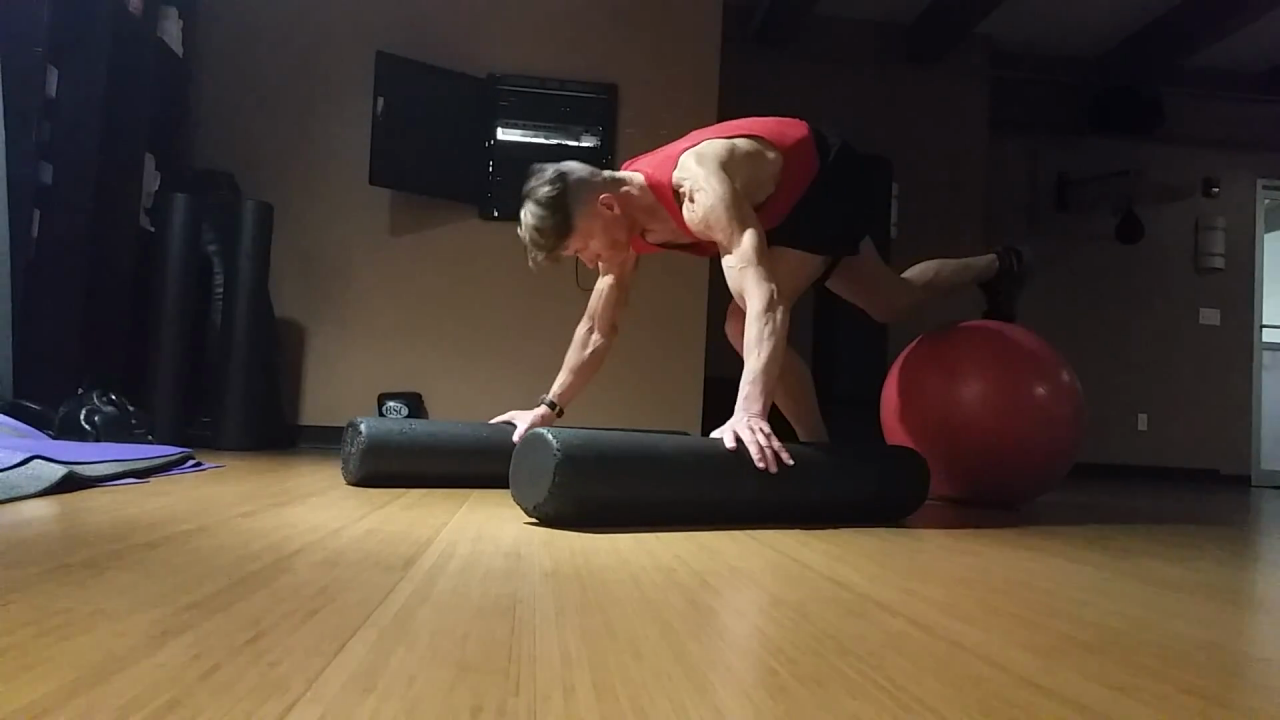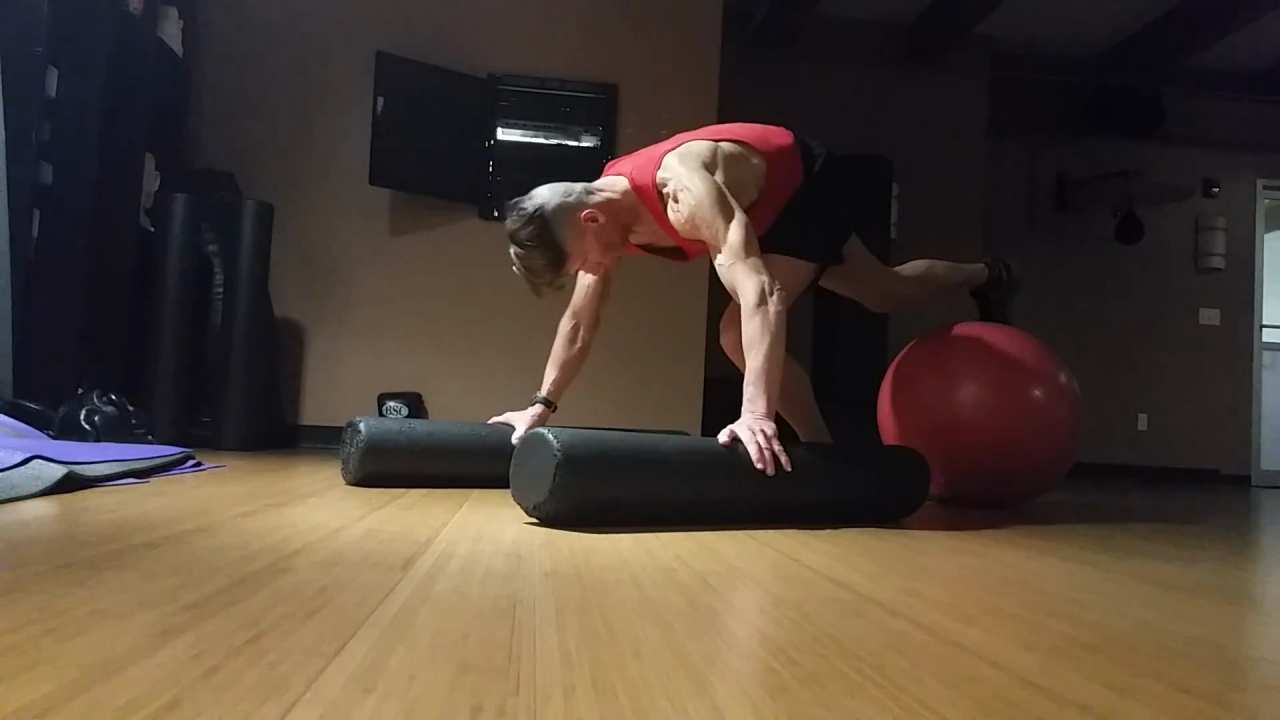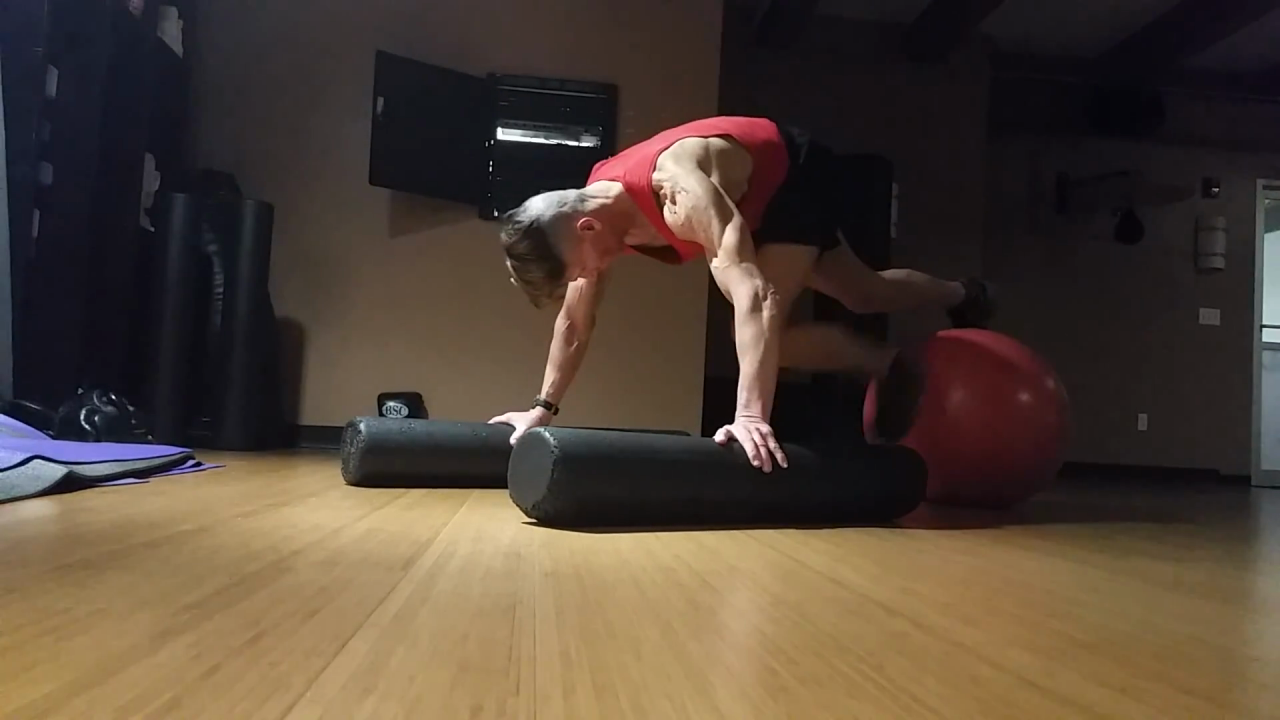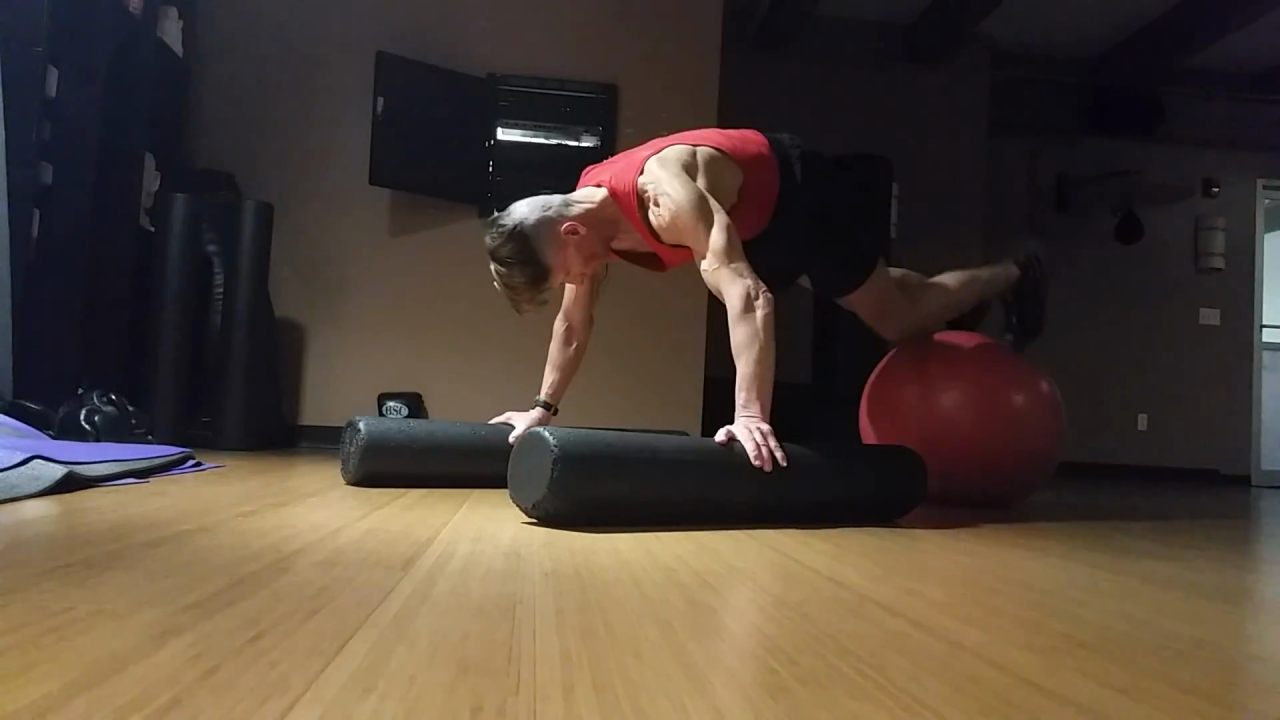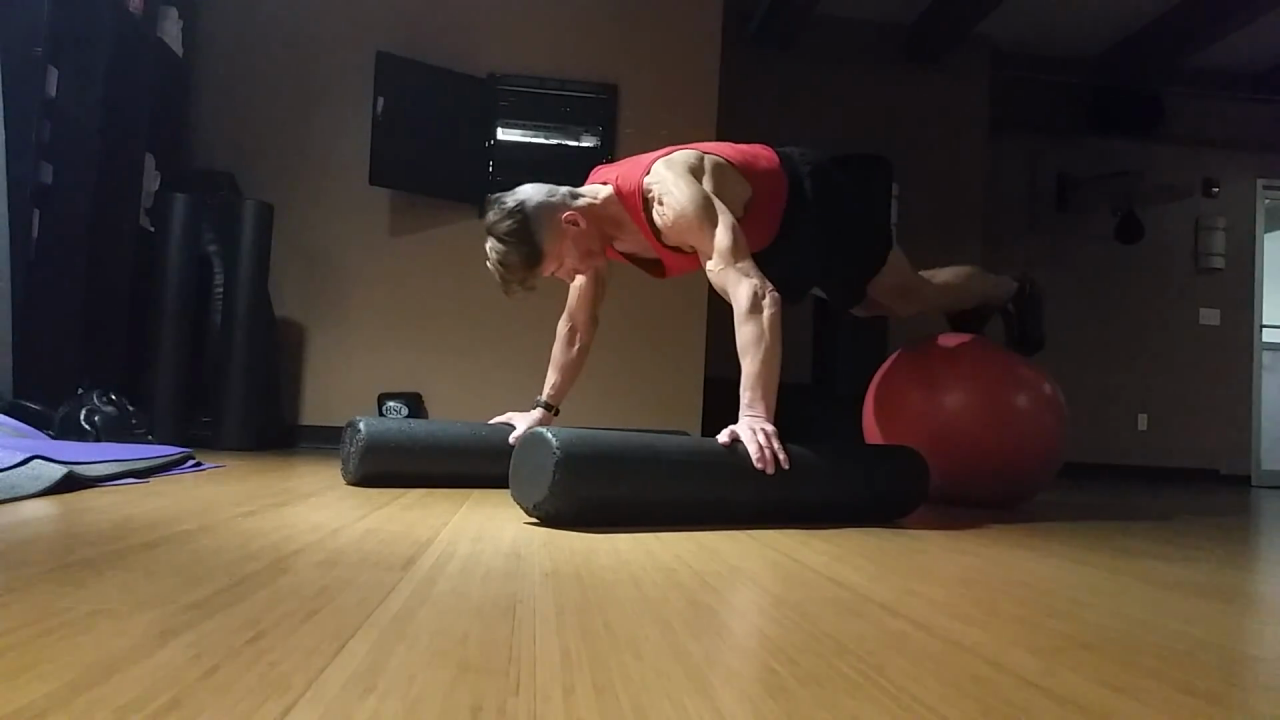
dt=0.4s
person 1, frame 1
left shoulder: (698, 190)
right shoulder: (624, 215)
left elbow: (764, 300)
right elbow: (598, 328)
left wrist: (749, 412)
right wrist: (549, 408)
left hip: (826, 177)
right hip: (781, 204)
left knee: (744, 324)
right knee: (891, 302)
left ankle: (821, 451)
right ankle: (995, 268)
person 1, frame 2
left shoulder: (682, 192)
right shoulder: (603, 206)
left elbow: (760, 293)
right elbow: (579, 322)
left wrist: (756, 415)
right wrist: (542, 405)
left hip: (810, 183)
right hip: (769, 204)
left knee: (738, 334)
right knee: (885, 292)
right ankle: (986, 277)
person 1, frame 3
left shoulder: (680, 194)
right shoulder: (591, 207)
left elbow: (755, 295)
right elbow: (574, 322)
left wrist: (751, 415)
right wrist: (543, 407)
left hip: (798, 172)
right hip: (756, 197)
left knee: (768, 331)
right knee: (863, 292)
left ankle: (889, 369)
right ankle: (961, 298)
person 1, frame 4
left shoulder: (664, 197)
right shoulder: (583, 211)
left elbow: (747, 297)
right elbow: (573, 323)
left wrist: (752, 416)
right wrist: (543, 407)
left hip: (796, 186)
right hip: (757, 221)
left knee: (897, 319)
right knee: (860, 300)
left ankle: (1014, 276)
right ankle: (954, 302)
person 1, frame 5
left shoulder: (670, 197)
right shoulder: (587, 213)
left elbow: (754, 295)
right elbow: (578, 324)
left wrist: (756, 416)
right wrist: (545, 408)
left hip: (805, 199)
right hip: (765, 236)
left knee: (907, 295)
right knee: (866, 305)
left ankle: (1011, 293)
right ankle: (965, 308)
